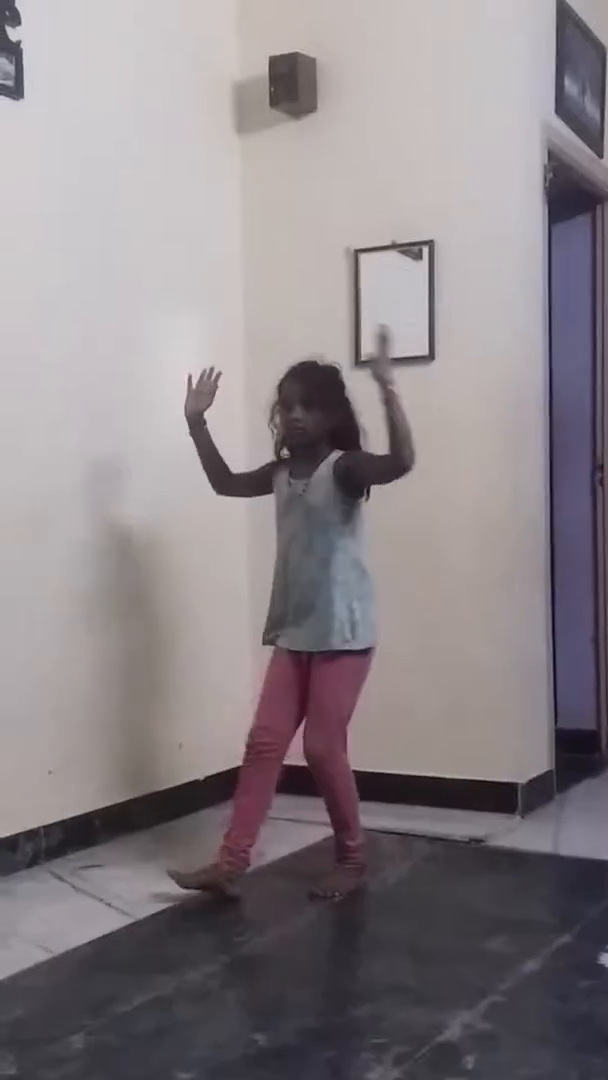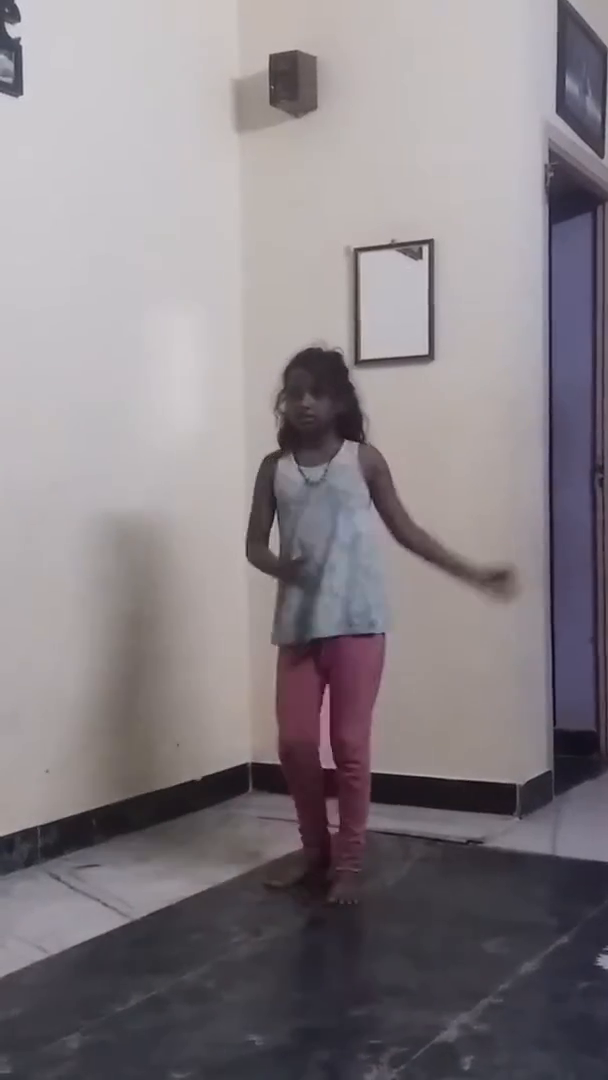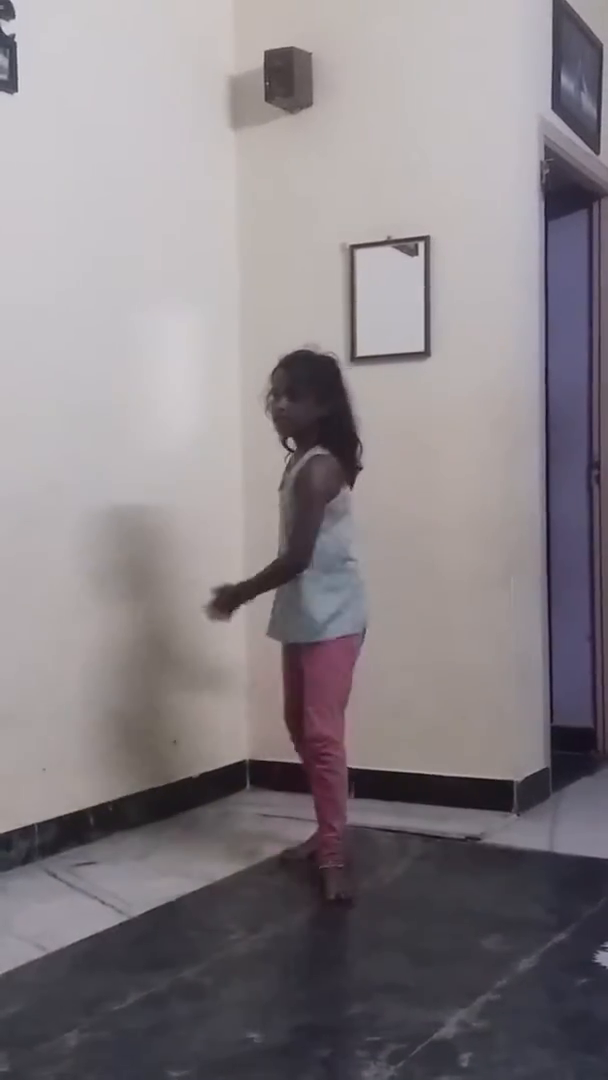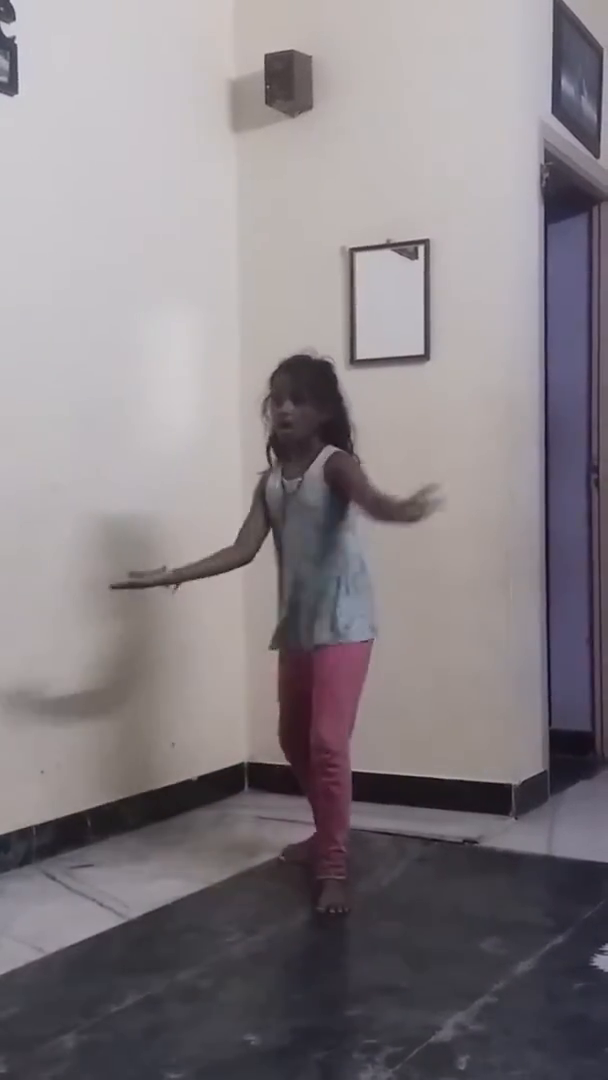
dt=1s
person 1, frame 1
left shoulder: (347, 468)
right shoulder: (280, 472)
left elbow: (402, 460)
right elbow: (225, 483)
left wrist: (386, 386)
right wrist: (197, 420)
left hip: (344, 633)
right hip: (291, 631)
left knee: (324, 749)
right knee: (263, 743)
left ankle: (352, 859)
right ankle: (231, 863)
person 1, frame 2
left shoulder: (365, 459)
right shoulder: (274, 469)
left elbow: (405, 529)
right elbow: (255, 545)
left wrist: (469, 572)
right wrist: (281, 567)
left hip: (356, 621)
right hip: (299, 624)
left knee: (350, 745)
right knee: (295, 740)
left ankle: (348, 864)
right ankle: (316, 851)
person 1, frame 3
left shoulder: (318, 468)
right shoulder: (302, 462)
left elbow: (297, 556)
left wrist: (240, 593)
left hip: (330, 618)
right hip: (299, 616)
left knee: (322, 732)
right knee: (298, 725)
left ankle: (332, 858)
right ankle: (330, 829)
person 1, frame 4
left shoulder: (336, 466)
right shoulder: (269, 481)
left elbow: (374, 504)
right elbow: (243, 550)
left wrist: (405, 510)
right wrist: (170, 576)
left hip: (341, 624)
right hip: (295, 626)
left knee: (329, 744)
right knee: (294, 740)
left ankle: (333, 868)
right ankle: (328, 834)
